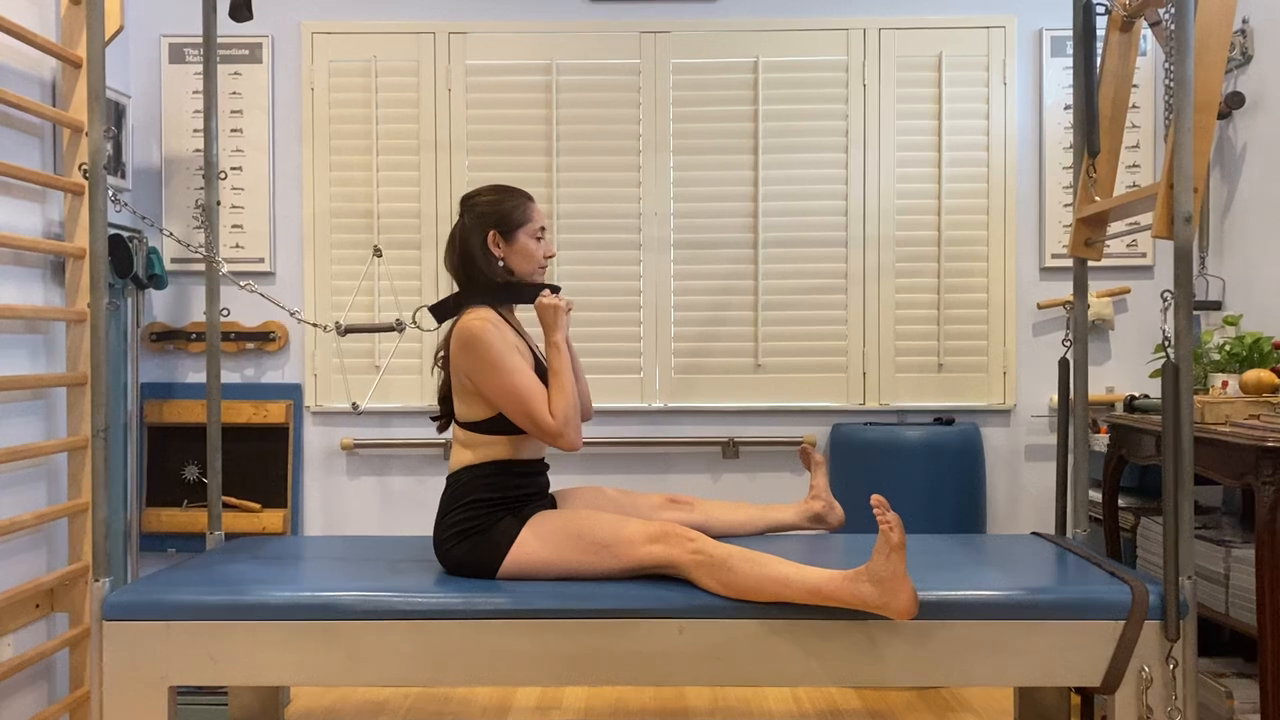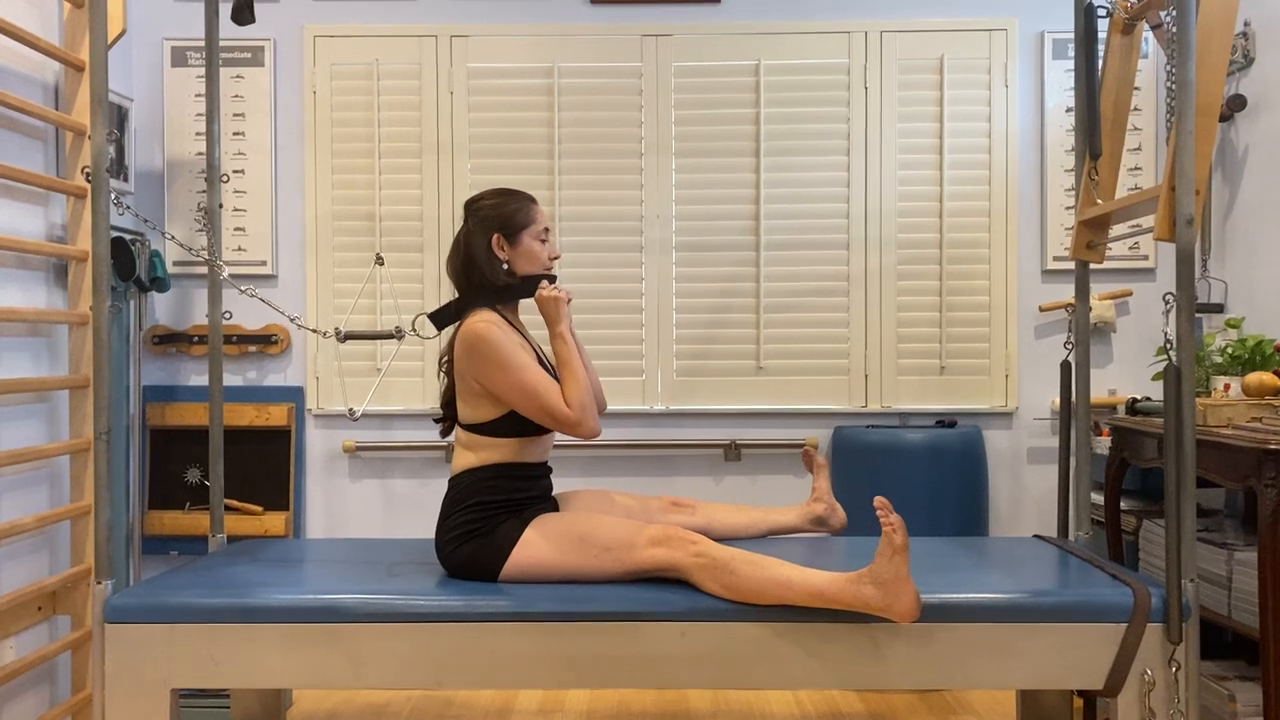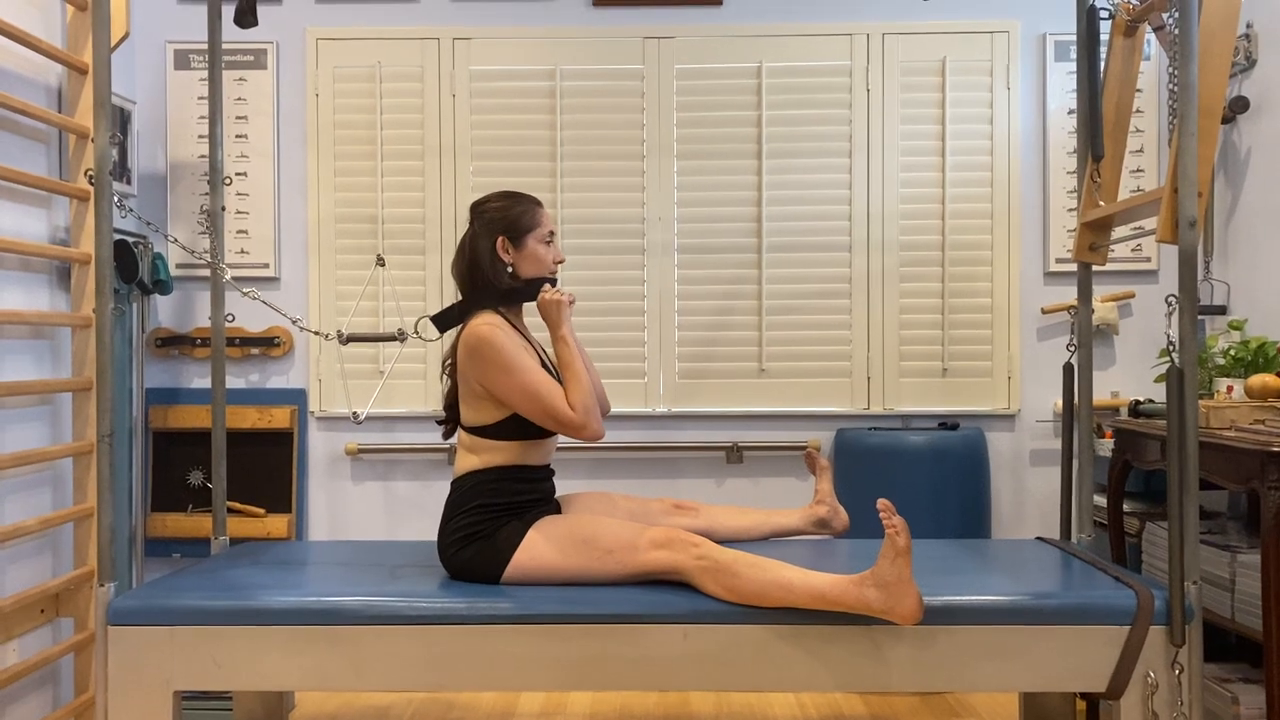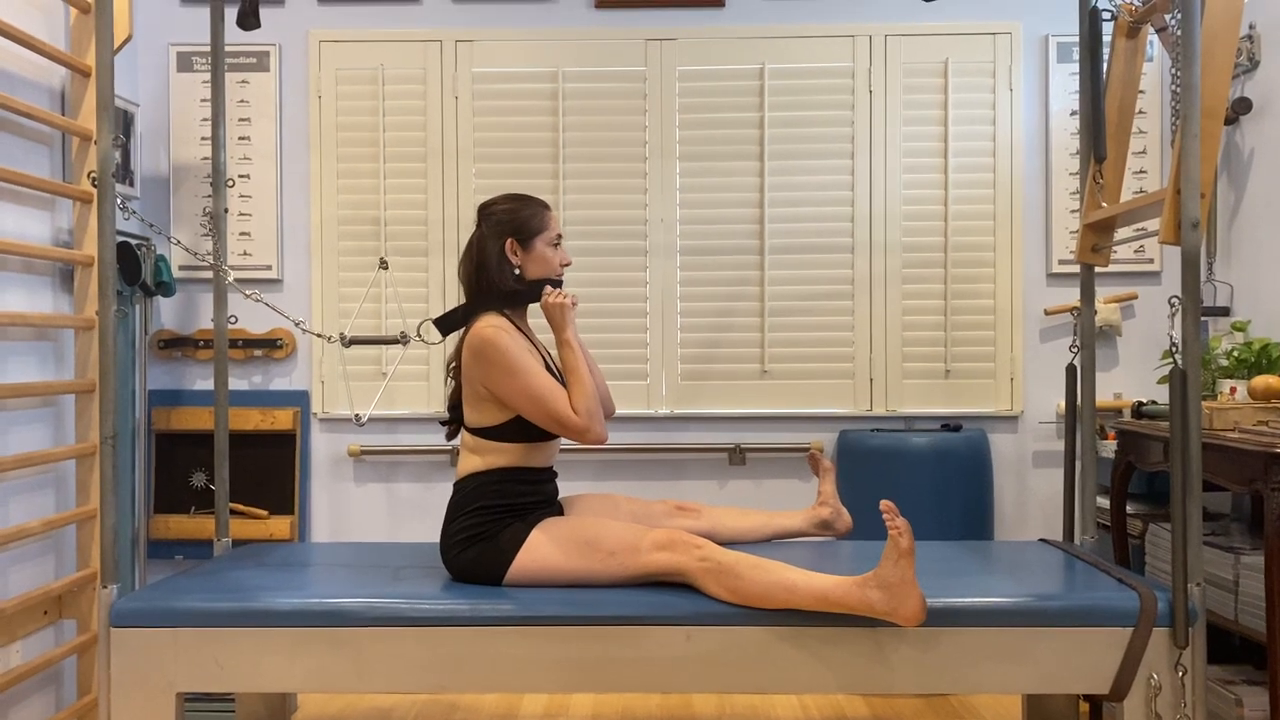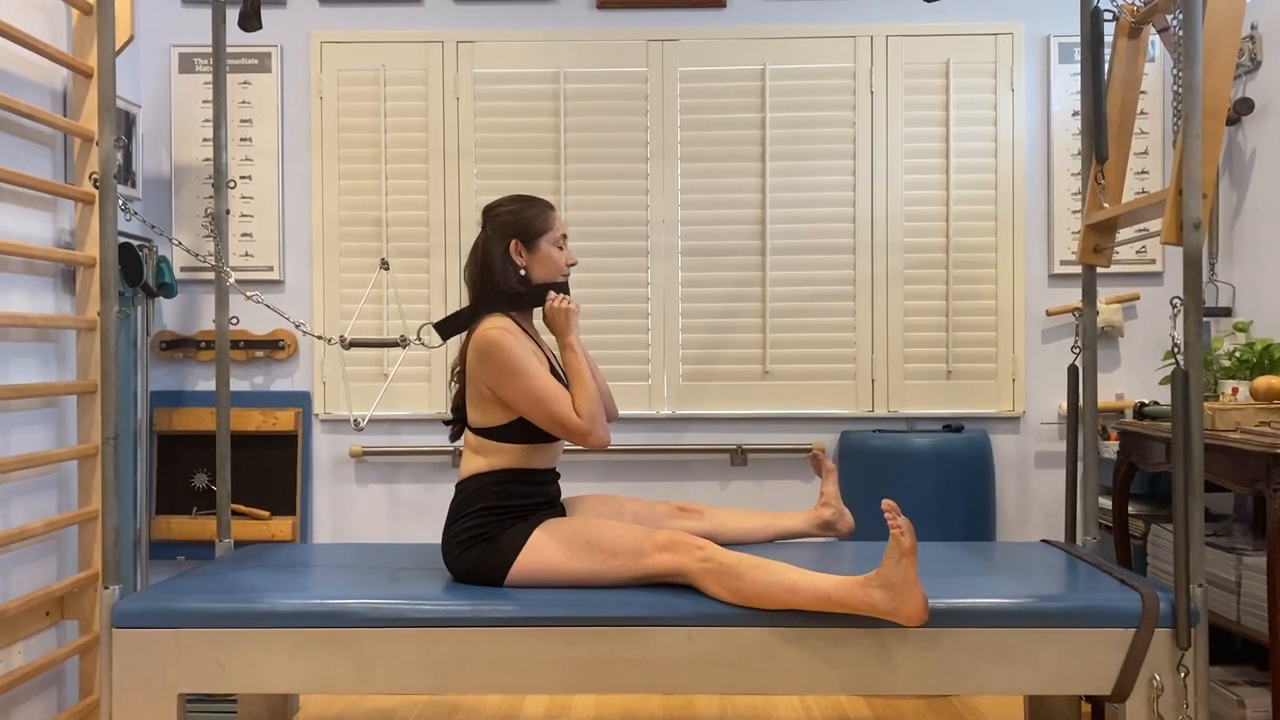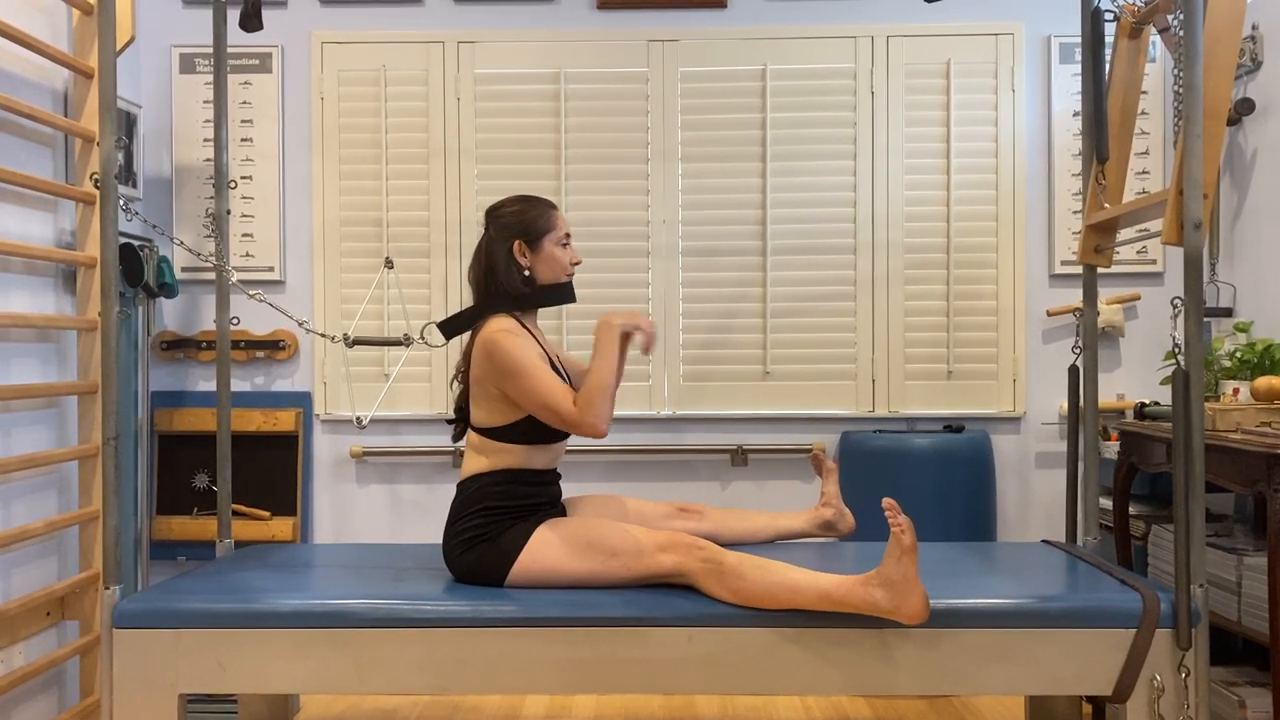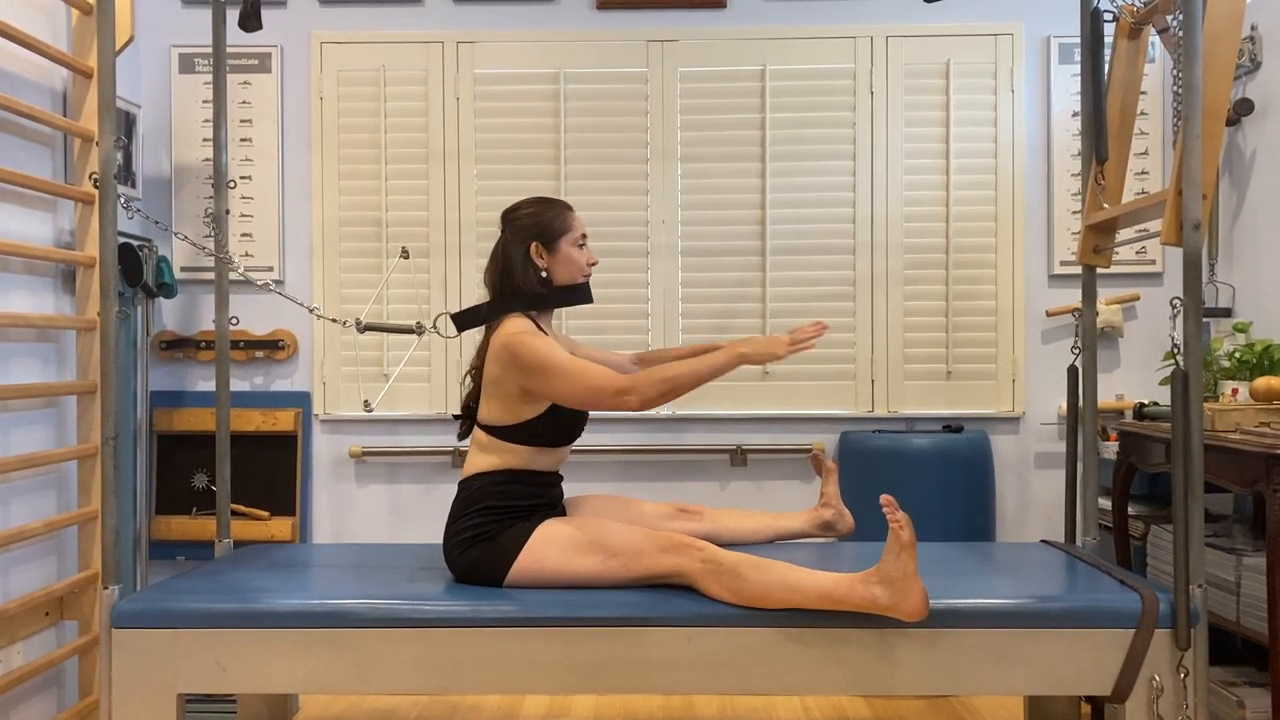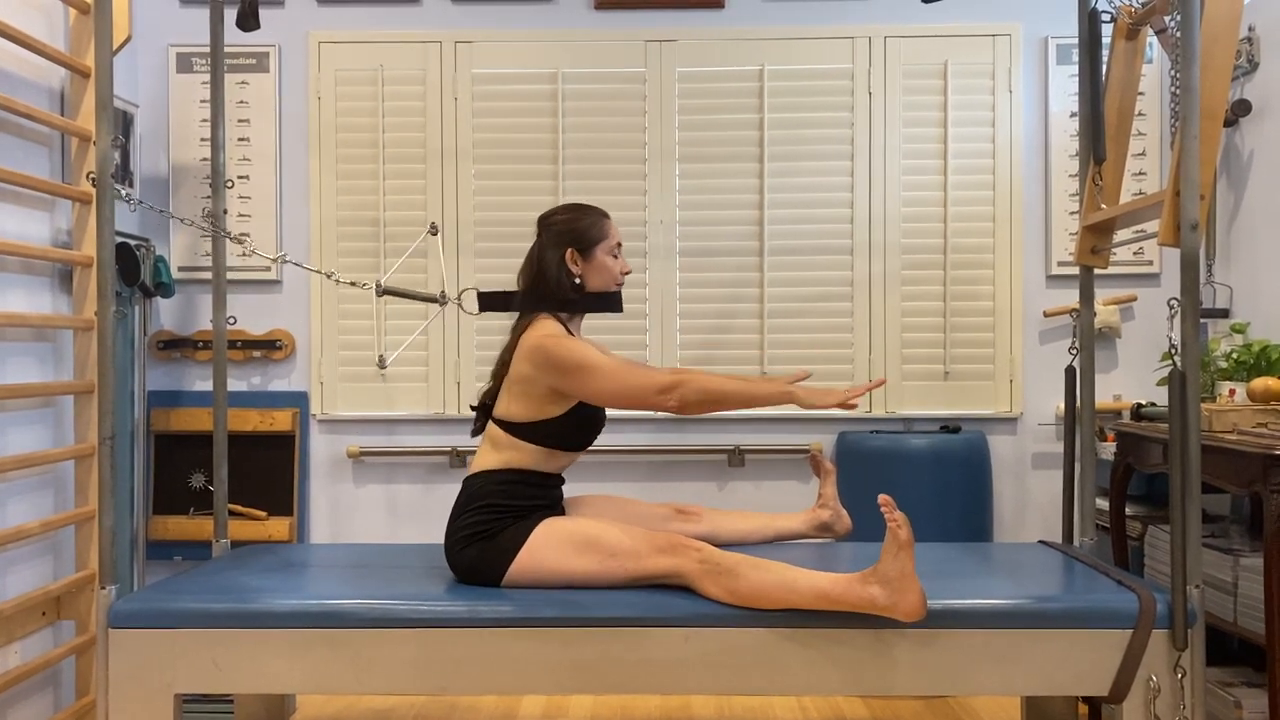
dt=0.4s
person 1, frame 1
left shoulder: (500, 321)
right shoulder: (479, 329)
left elbow: (581, 410)
right elbow: (565, 433)
left wrist: (560, 334)
right wrist: (555, 336)
left hip: (522, 507)
right hip: (485, 528)
left knee: (673, 507)
right knee: (675, 544)
left ankle: (810, 511)
person 1, frame 2
left shoulder: (505, 324)
right shoulder: (483, 332)
left elbow: (595, 406)
right elbow: (582, 421)
left wrist: (564, 327)
right wrist: (558, 329)
left hip: (525, 509)
right hip: (487, 530)
left knee: (674, 510)
right knee: (677, 547)
left ankle: (812, 513)
person 1, frame 3
left shoulder: (508, 327)
right shoulder: (486, 334)
left elbow: (598, 408)
right elbow: (585, 424)
left wrist: (563, 330)
right wrist: (560, 332)
left hip: (528, 511)
right hip: (489, 533)
left knee: (675, 513)
right knee: (679, 550)
left ankle: (812, 516)
person 1, frame 4
left shoulder: (513, 329)
right shoulder: (491, 336)
left elbow: (603, 410)
right elbow: (589, 428)
left wrist: (567, 333)
right wrist: (566, 335)
left hip: (530, 513)
right hip: (492, 534)
left knee: (679, 514)
right knee: (681, 551)
left ankle: (816, 517)
person 1, frame 5
left shoulder: (518, 331)
right shoulder: (497, 338)
left elbow: (606, 412)
right elbow: (592, 431)
left wrist: (570, 339)
right wrist: (568, 340)
left hip: (533, 513)
right hip: (493, 535)
left knee: (680, 515)
right knee: (685, 554)
left ankle: (817, 518)
person 1, frame 6
left shoulder: (521, 330)
right shoulder: (501, 338)
left elbow: (593, 387)
right elbow: (591, 420)
left wrist: (620, 341)
right wrist: (609, 334)
left hip: (532, 512)
right hip: (493, 535)
left knee: (682, 516)
right knee: (681, 554)
left ankle: (819, 518)
person 1, frame 7
left shoulder: (534, 332)
right shoulder: (518, 340)
left elbow: (629, 365)
right elbow: (630, 393)
left wrist: (719, 348)
right wrist: (738, 353)
left hip: (532, 512)
right hip: (493, 535)
left knee: (682, 518)
right knee: (683, 557)
left ankle: (816, 519)
right ankle: (874, 594)
person 1, frame 8
left shoulder: (558, 335)
right shoulder: (548, 344)
left elbow: (659, 381)
right elbow: (671, 393)
left wrist: (770, 386)
right wrist: (789, 392)
left hip: (528, 514)
right hip: (493, 534)
left knee: (681, 518)
right knee: (682, 558)
left ankle: (814, 520)
right ankle: (872, 594)
